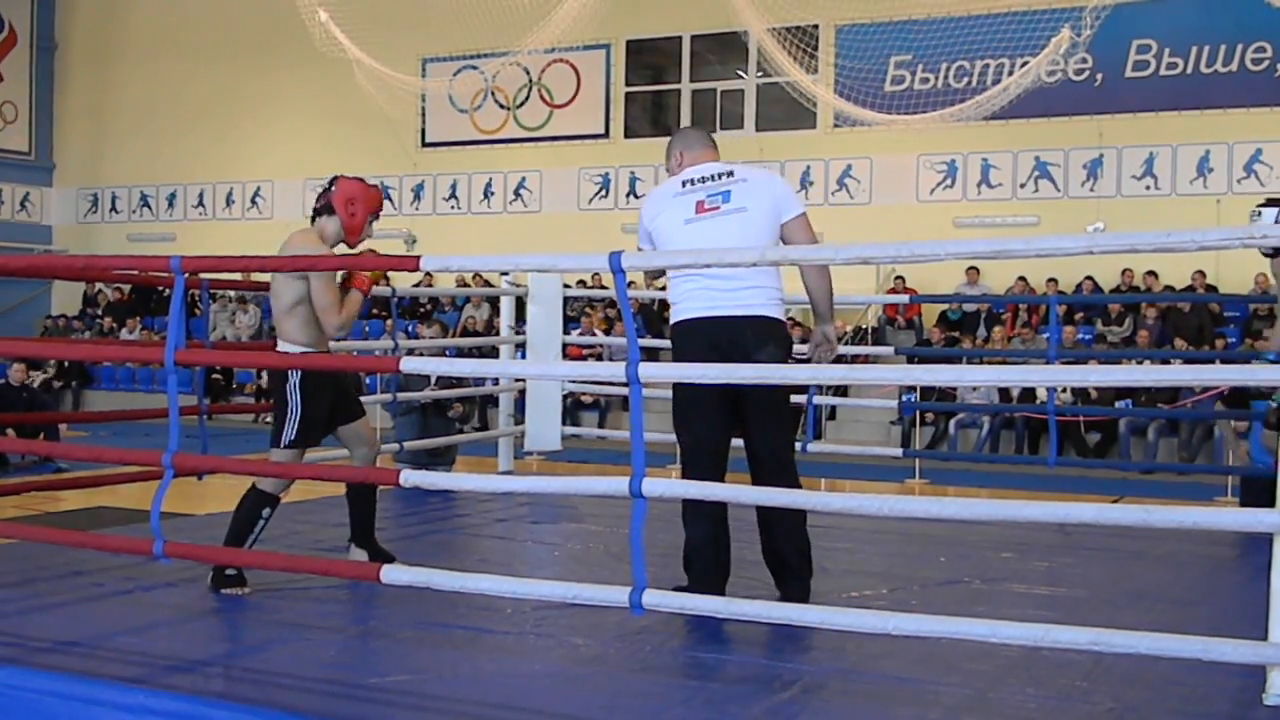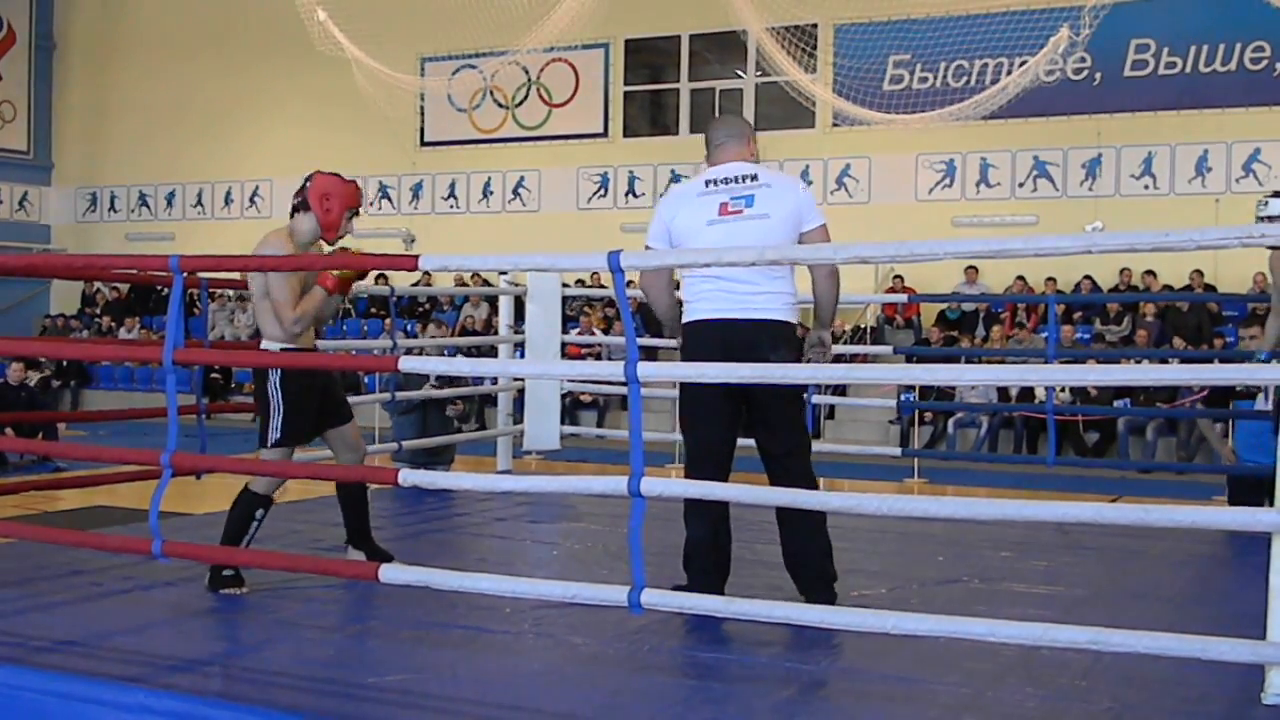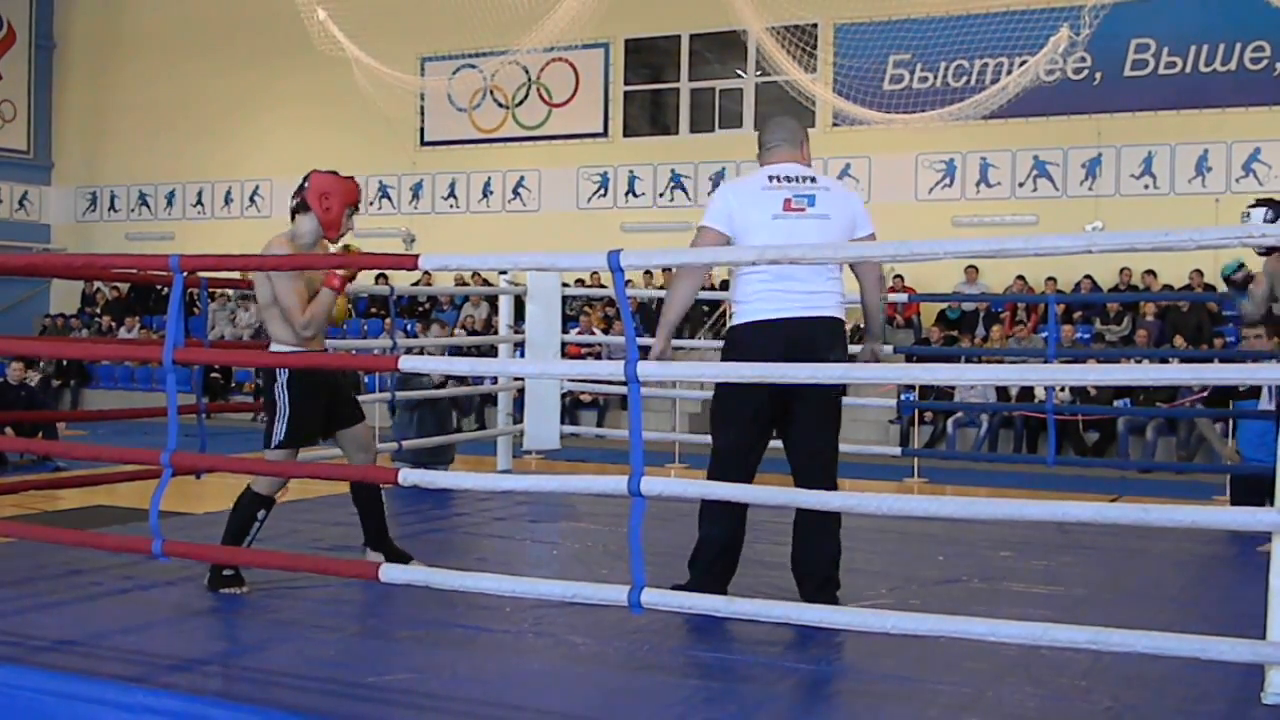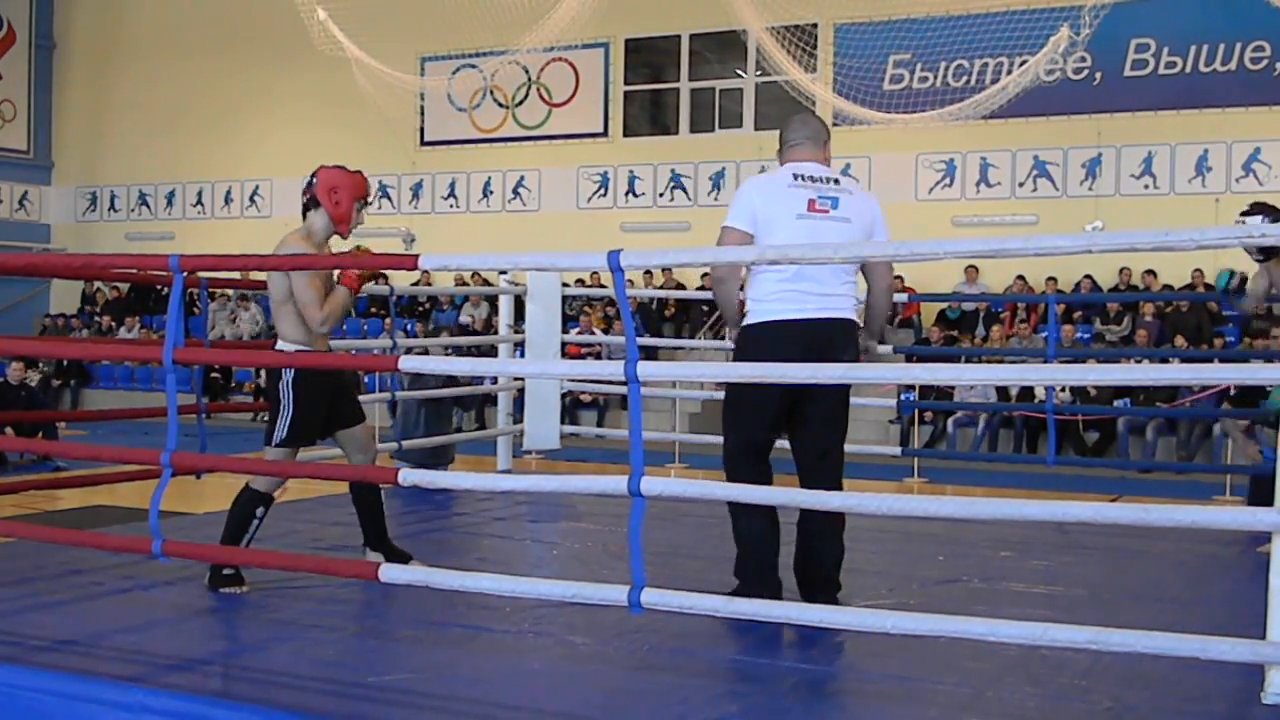
dt=0.4s
person 1, frame 1
left shoulder: (658, 200)
right shoulder: (766, 183)
left elbow: (651, 271)
right elbow: (810, 256)
right wrist: (824, 322)
left hip: (695, 335)
right hip: (759, 331)
left knee: (702, 465)
right knee: (775, 461)
left ankle: (706, 586)
right ankle: (794, 585)
person 1, frame 2
left shoulder: (678, 198)
right shoulder: (790, 189)
left elbow: (652, 282)
right elbow: (825, 269)
left wrist: (677, 326)
right wrist: (822, 328)
left hip: (706, 338)
right hip: (773, 336)
left knee: (706, 467)
right knee: (791, 466)
left ankle: (705, 587)
right ankle: (818, 589)
person 1, frame 3
left shoulder: (736, 192)
right shoulder: (841, 195)
left elbow: (694, 269)
right elbow: (872, 277)
left wrist: (662, 337)
right wrist: (874, 338)
left hip: (755, 338)
right hip: (822, 337)
left knee: (731, 464)
right knee: (816, 469)
left ankle: (707, 584)
right ankle: (819, 592)
person 1, frame 4
left shoulder: (758, 189)
right shoulder: (861, 201)
left elbow: (723, 271)
right elbow: (882, 284)
left wrist: (734, 325)
right wrist: (870, 333)
left hip: (770, 337)
right hip: (834, 339)
left knee: (746, 461)
right knee: (822, 471)
left ankle: (759, 585)
right ankle: (820, 592)
person 2, frame 1
left shoulder: (307, 243)
right shoulder: (317, 251)
right elbow: (335, 328)
left wrist: (352, 282)
right wrist: (362, 283)
left hip: (319, 366)
right hip: (298, 370)
left knee: (366, 447)
right knee: (281, 473)
left ankle: (363, 546)
right ankle: (225, 566)
person 2, frame 2
left shoulder: (311, 250)
right shoulder: (279, 246)
right elbow: (293, 322)
left wrist: (343, 280)
right wrist: (330, 278)
left hip: (309, 363)
right hip: (281, 368)
left knee: (352, 451)
right knee: (272, 473)
left ankle: (360, 546)
right ankle: (222, 567)
person 2, frame 3
left shoulder: (320, 250)
right shoulder: (282, 251)
right elbow: (304, 325)
left wrist: (338, 301)
right wrist: (335, 278)
left hip: (320, 364)
right hip: (290, 370)
left knee: (364, 452)
right knee: (274, 474)
left ankle: (379, 548)
right ankle: (223, 567)
person 2, frame 4
left shoulder: (320, 248)
right shoulder: (298, 249)
right elbow: (321, 322)
left wrist: (350, 279)
right wrist: (351, 277)
left hip: (324, 364)
right hip: (296, 369)
left knee: (364, 453)
right knee: (274, 472)
left ankle: (378, 547)
right ankle: (223, 566)
